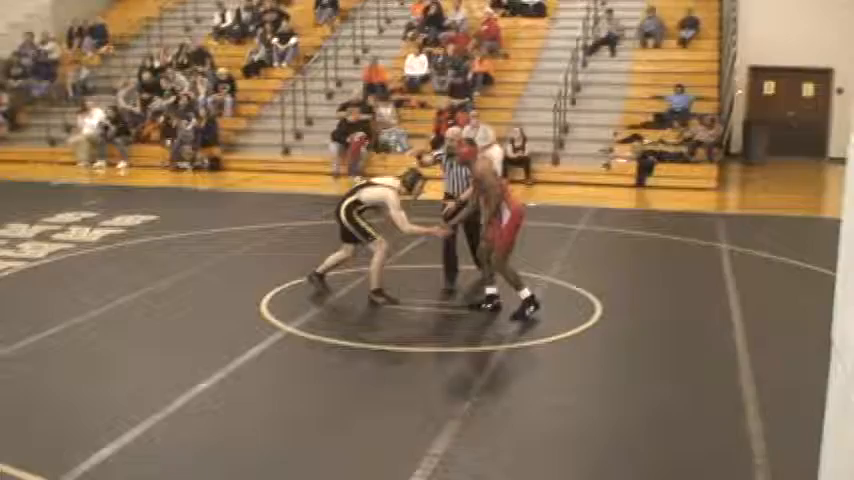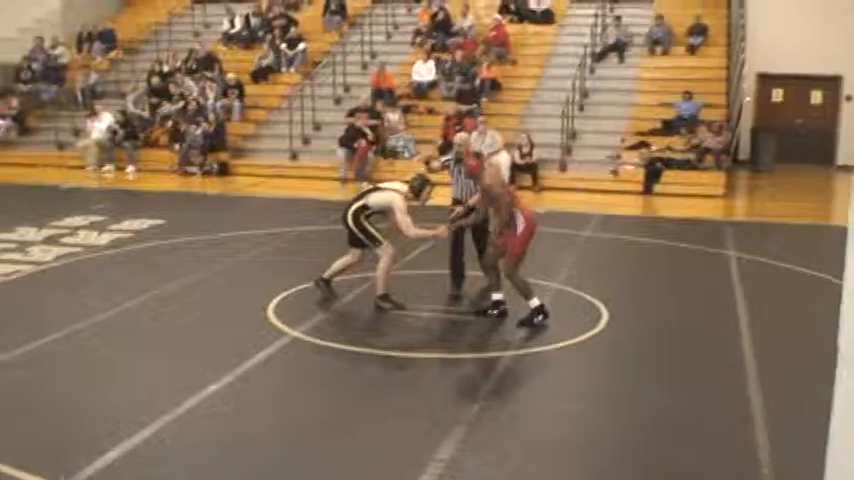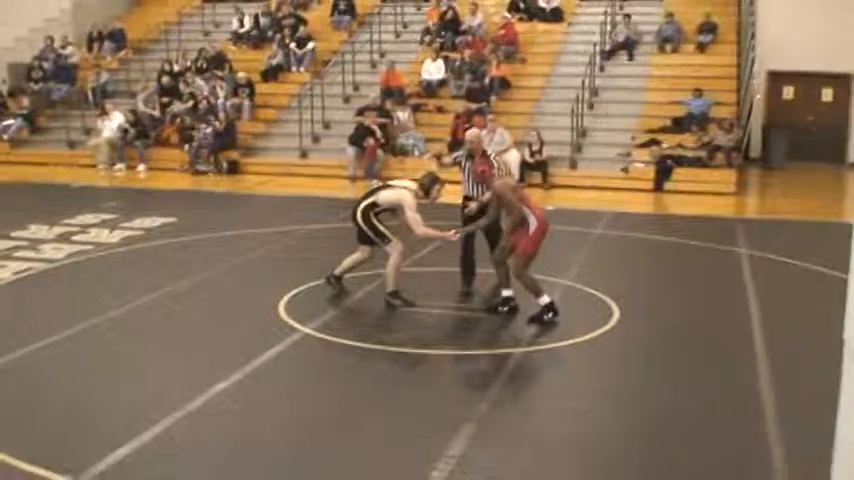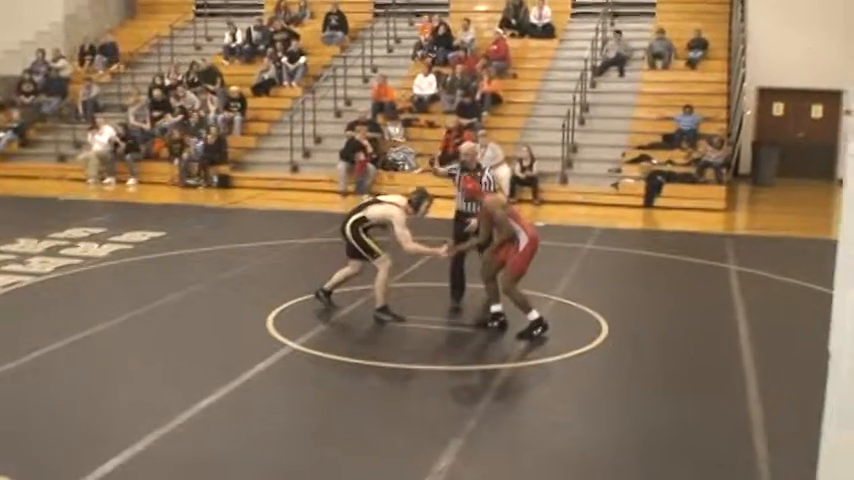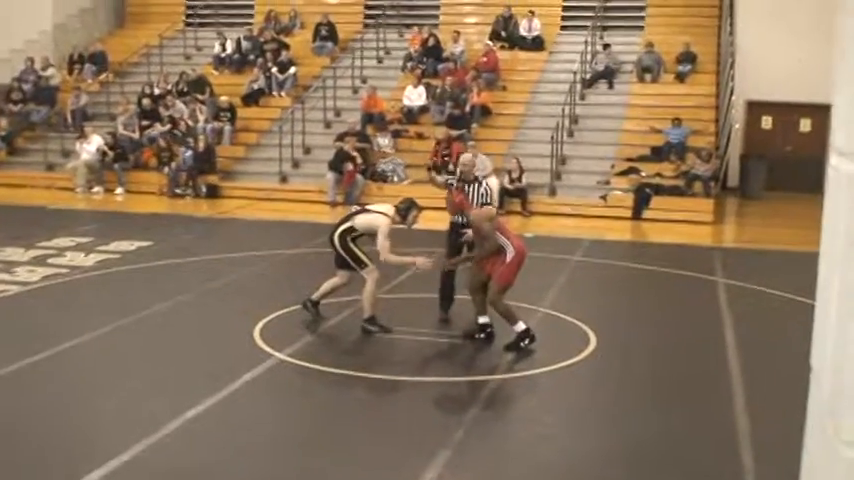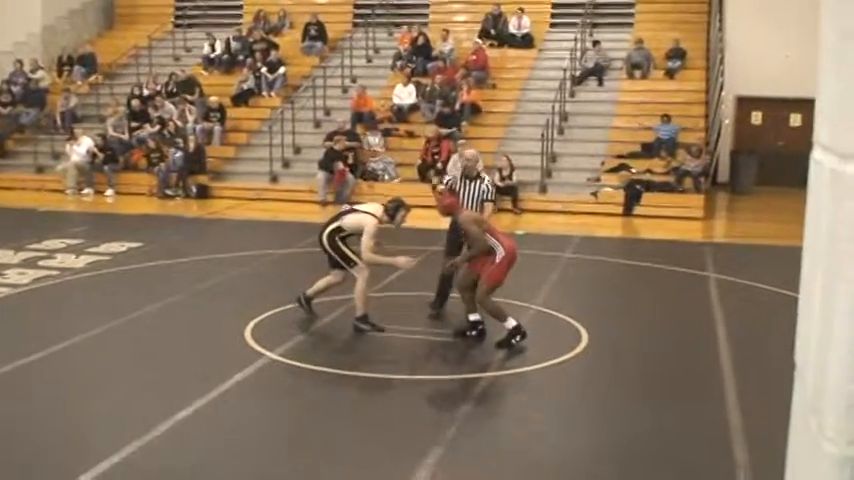
dt=0.2s
person 1, frame 1
right shoulder: (442, 153)
right elbow: (427, 162)
left wrist: (458, 202)
right wrist: (420, 158)
right hip: (449, 200)
left knee: (475, 240)
right knee: (448, 241)
right ankle: (450, 281)
person 1, frame 2
right shoulder: (450, 159)
right elbow: (435, 167)
left wrist: (465, 207)
right wrist: (428, 163)
left hip: (476, 207)
right hip: (457, 206)
left knee: (483, 246)
right knee: (455, 247)
right ankle: (456, 287)
person 1, frame 3
left shoulder: (492, 160)
right shoulder: (462, 155)
right elbow: (445, 163)
left wrist: (479, 202)
right wrist: (439, 159)
left hip: (488, 204)
right hip: (468, 203)
left knee: (495, 244)
right knee: (467, 244)
right ankle: (467, 284)
person 1, frame 4
left shoulder: (486, 174)
right shoulder: (456, 169)
right elbow: (439, 173)
left wrist: (479, 220)
right wrist: (433, 164)
right hip: (461, 218)
right knee: (456, 259)
right ankle: (456, 299)
person 1, frame 5
left shoulder: (484, 186)
right shoulder: (452, 180)
right elbow: (436, 181)
right wrist: (430, 171)
right hip: (456, 228)
right knee: (448, 268)
right ankle: (444, 309)
person 1, frame 6
left shoulder: (486, 183)
right shoulder: (454, 178)
left elbow: (488, 208)
right elbow: (442, 192)
right hip: (456, 225)
right ankle: (438, 304)
person 2, frame 1
left shoulder: (481, 169)
right shoulder: (476, 172)
left elbow: (495, 197)
right elbow: (472, 205)
left wrist: (485, 225)
right wrist: (452, 223)
left hip: (508, 215)
right hip: (499, 215)
left knee: (499, 263)
right knee: (483, 255)
left ankle: (530, 302)
right ankle: (492, 298)
person 2, frame 2
left shoulder: (489, 181)
right shoulder: (485, 183)
left elbow: (506, 208)
right elbow: (479, 214)
left wrist: (495, 237)
right wrist: (458, 223)
left hip: (521, 224)
right hip: (510, 224)
left knee: (510, 271)
right knee: (488, 262)
left ankle: (539, 311)
right ankle: (498, 305)
person 2, frame 3
left shoulder: (500, 186)
right shoulder: (495, 189)
left elbow: (518, 212)
right elbow: (489, 219)
left wrist: (506, 236)
right wrist: (466, 229)
left hip: (534, 224)
right hip: (523, 224)
left knee: (519, 271)
right knee: (498, 258)
left ankle: (549, 309)
right ankle: (508, 302)
person 2, frame 4
left shoulder: (490, 203)
right shoulder: (485, 208)
left elbow: (507, 230)
right elbow: (482, 238)
left wrist: (492, 250)
right wrist: (459, 248)
left hip: (524, 240)
right hip: (513, 240)
left knee: (507, 286)
right knee: (487, 273)
left ankle: (538, 323)
right ankle: (498, 316)
person 2, frame 5
left shoulder: (475, 217)
right shoulder: (475, 215)
left elbow: (493, 243)
right elbow: (480, 246)
left wrist: (471, 259)
right wrist: (458, 260)
left hip: (512, 252)
right hip: (503, 252)
left knee: (493, 298)
right knee: (474, 284)
left ankle: (525, 335)
right ankle: (484, 329)
person 2, frame 6
left shoulder: (464, 219)
right shoulder: (464, 217)
left elbow: (481, 244)
left wrist: (463, 259)
right wrist: (461, 260)
left hip: (503, 253)
right hip: (495, 251)
left knee: (482, 297)
right knee: (463, 284)
left ankle: (516, 330)
right ankle: (476, 326)
person 3, frame 1
left shoulder: (396, 183)
right shoulder: (392, 195)
right elbow: (405, 227)
right wrist: (432, 231)
left hip: (347, 209)
right hip: (348, 211)
left knee: (348, 251)
right knee: (381, 247)
left ankle: (317, 275)
right ankle: (375, 294)
person 3, frame 2
left shoulder: (403, 188)
right shoulder: (399, 200)
right elbow: (409, 232)
right wrist: (436, 233)
left hip: (355, 214)
right hip: (356, 216)
left knee: (355, 256)
right knee: (387, 252)
left ankle: (324, 280)
right ankle: (381, 299)
person 3, frame 3
left shoulder: (413, 186)
right shoulder: (409, 197)
right elbow: (419, 230)
right wrist: (446, 235)
left hip: (364, 211)
right hip: (364, 213)
left knee: (365, 252)
right knee: (397, 249)
left ankle: (335, 277)
right ankle: (392, 296)
person 3, frame 4
left shoulder: (402, 200)
right shoulder: (398, 214)
right elbow: (408, 246)
right wrist: (436, 251)
left hip: (353, 226)
right hip: (354, 227)
left knee: (355, 267)
right knee: (385, 265)
left ankle: (324, 292)
right ankle: (381, 311)
person 3, frame 5
left shoulder: (391, 209)
right shoulder: (385, 222)
right elbow: (384, 257)
right wrist: (414, 261)
left hip: (342, 235)
right hip: (342, 237)
left knee: (343, 277)
right knee: (373, 275)
left ankle: (312, 302)
right ankle: (368, 322)
person 3, frame 6
left shoulder: (379, 208)
right shoulder: (372, 222)
right elbow: (366, 256)
left wrist: (373, 242)
right wrist: (395, 261)
left hip: (332, 235)
right hip: (331, 237)
left knee: (337, 276)
right knee: (363, 273)
left ankle: (305, 298)
right ankle: (360, 321)
